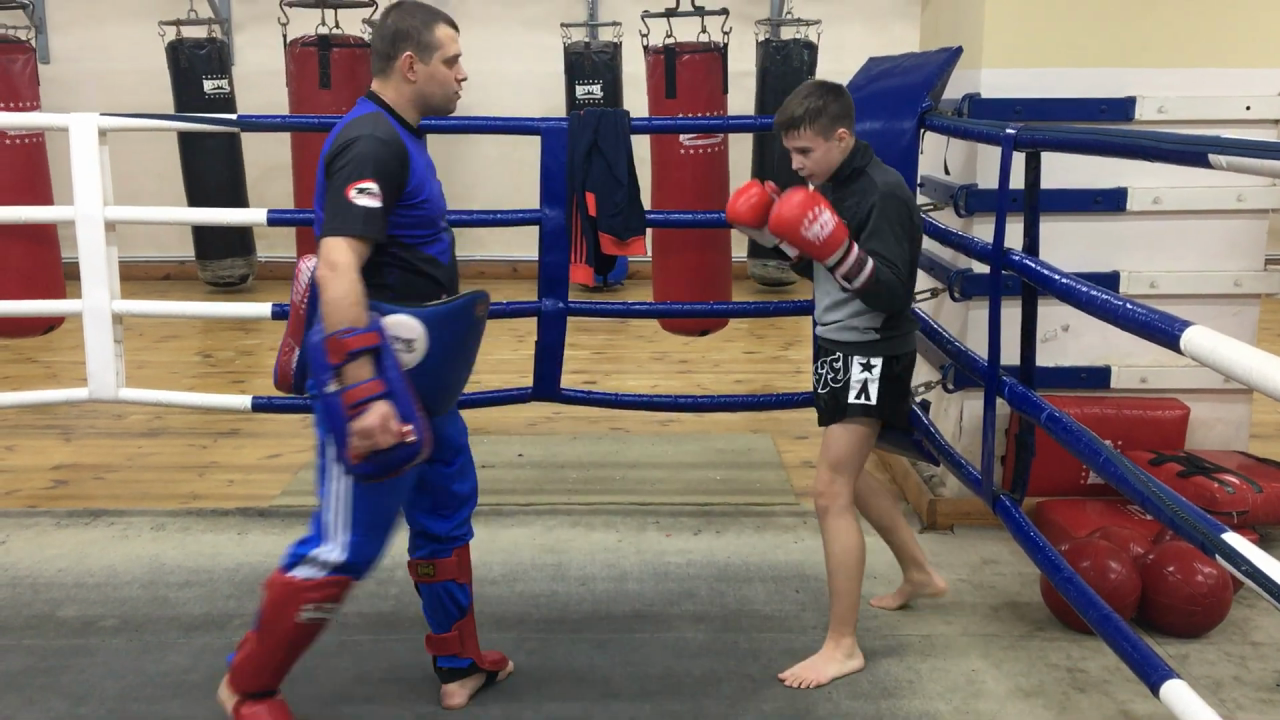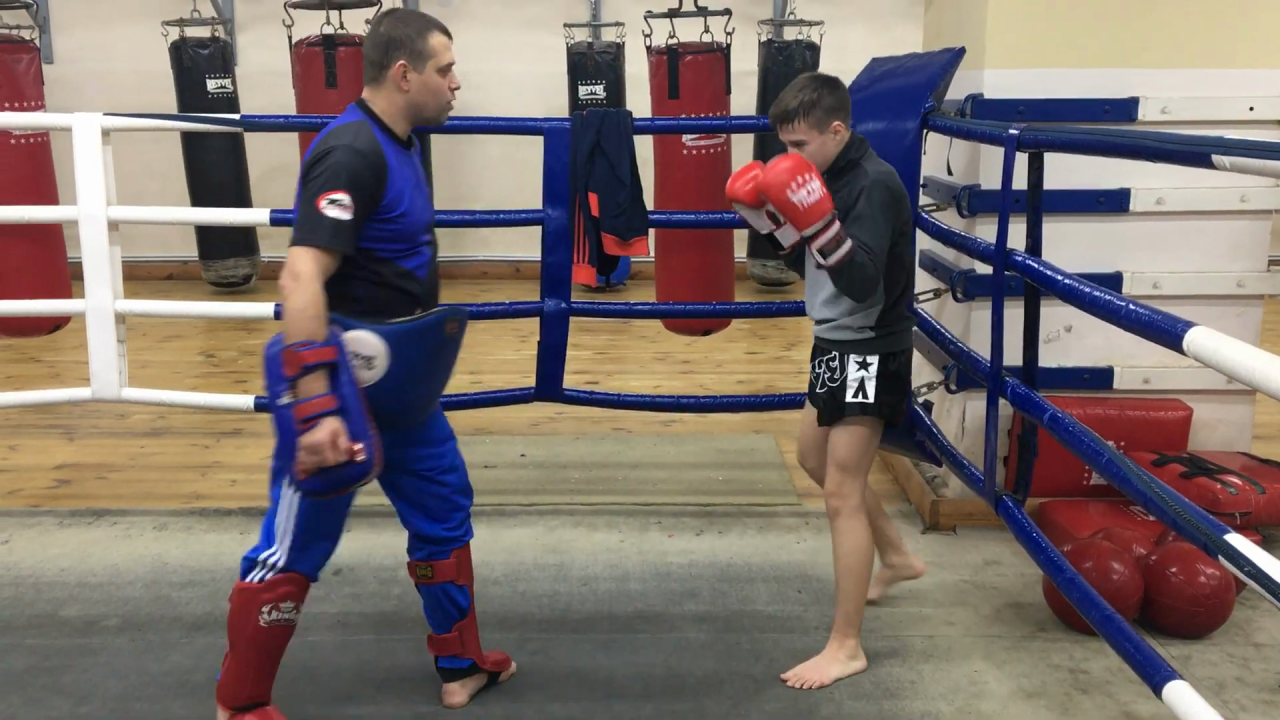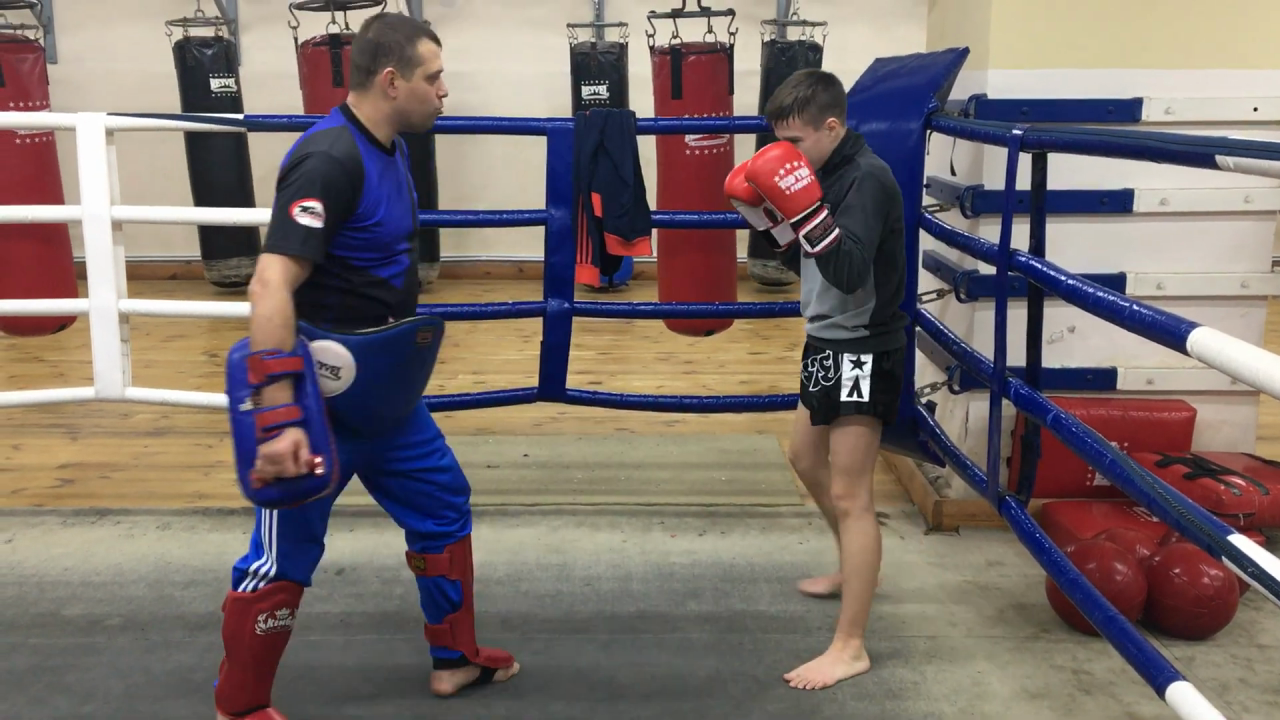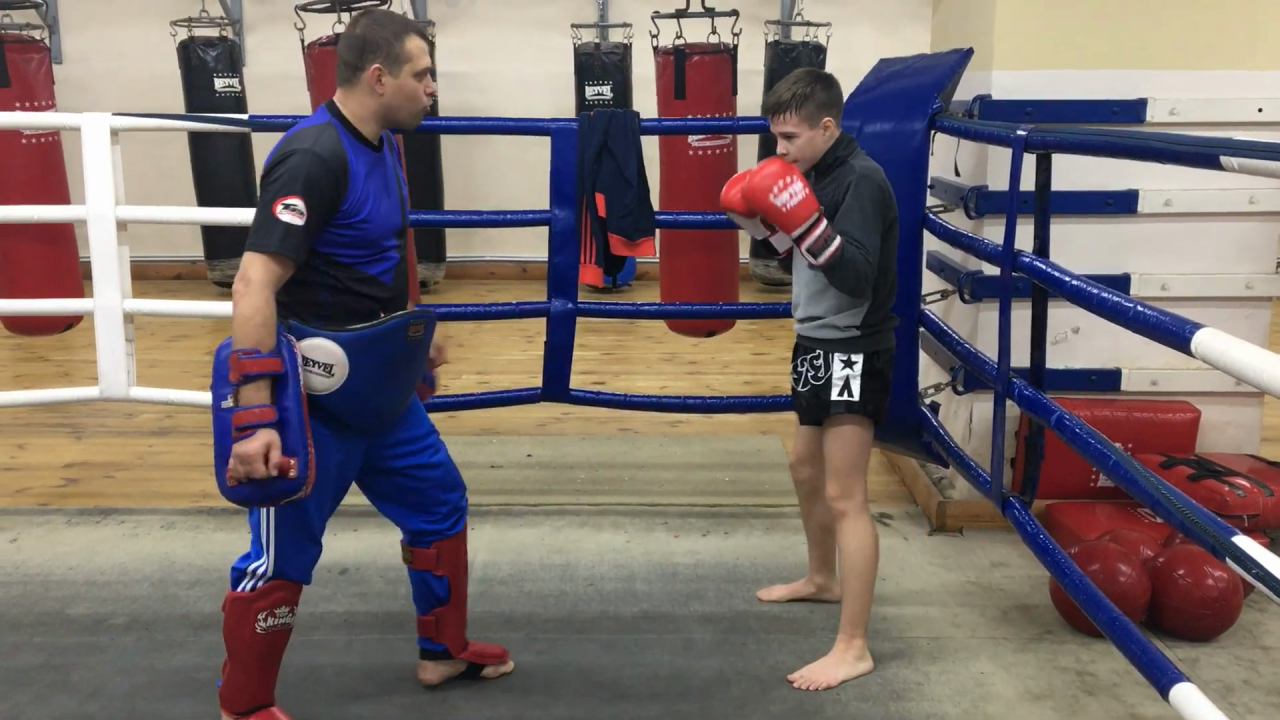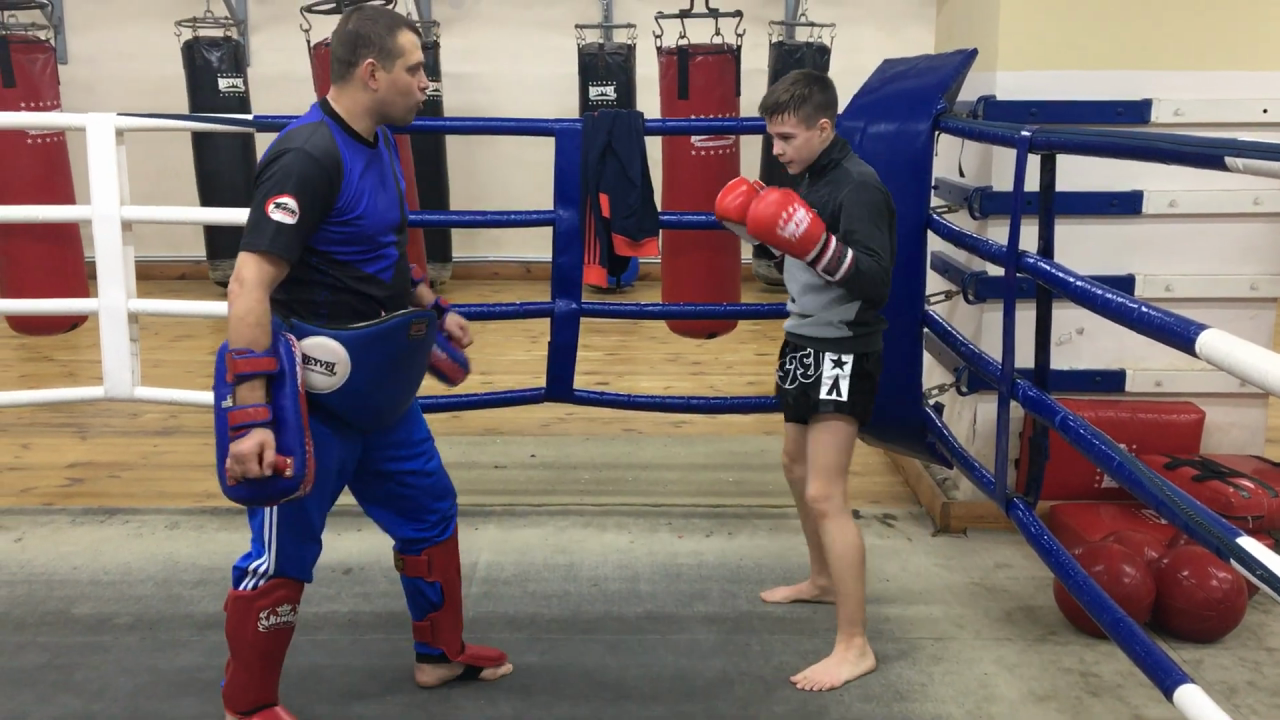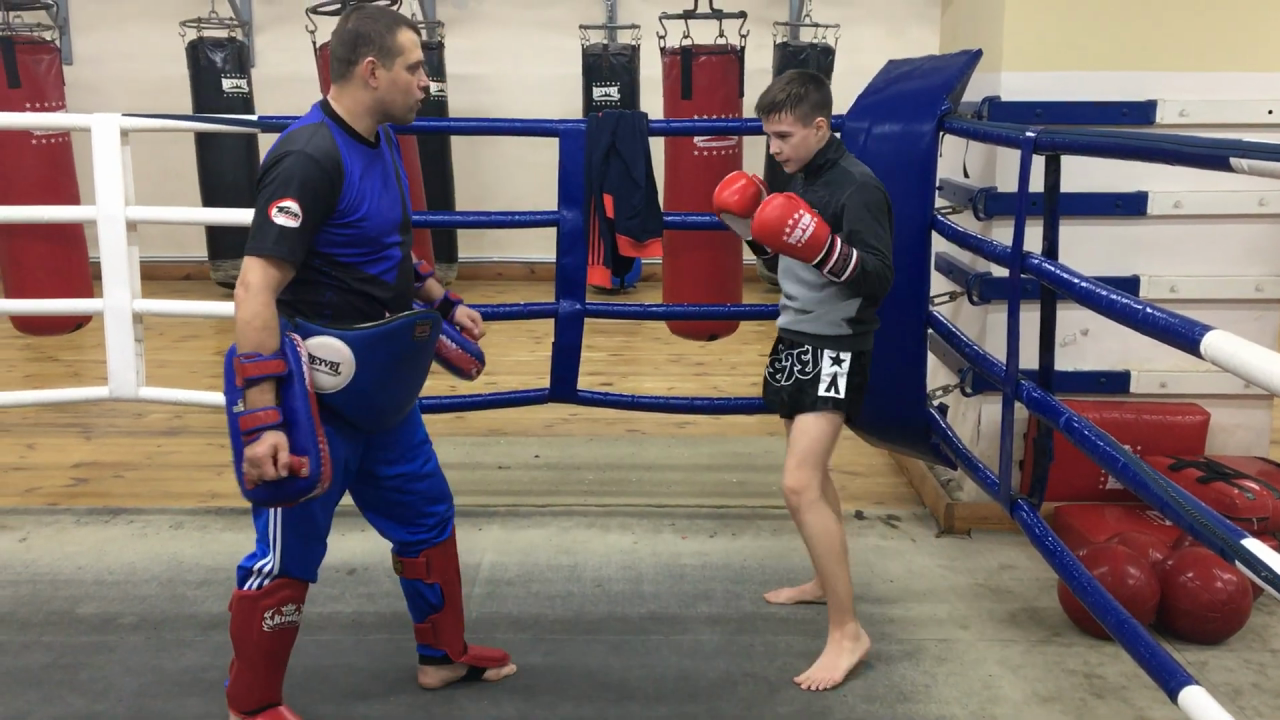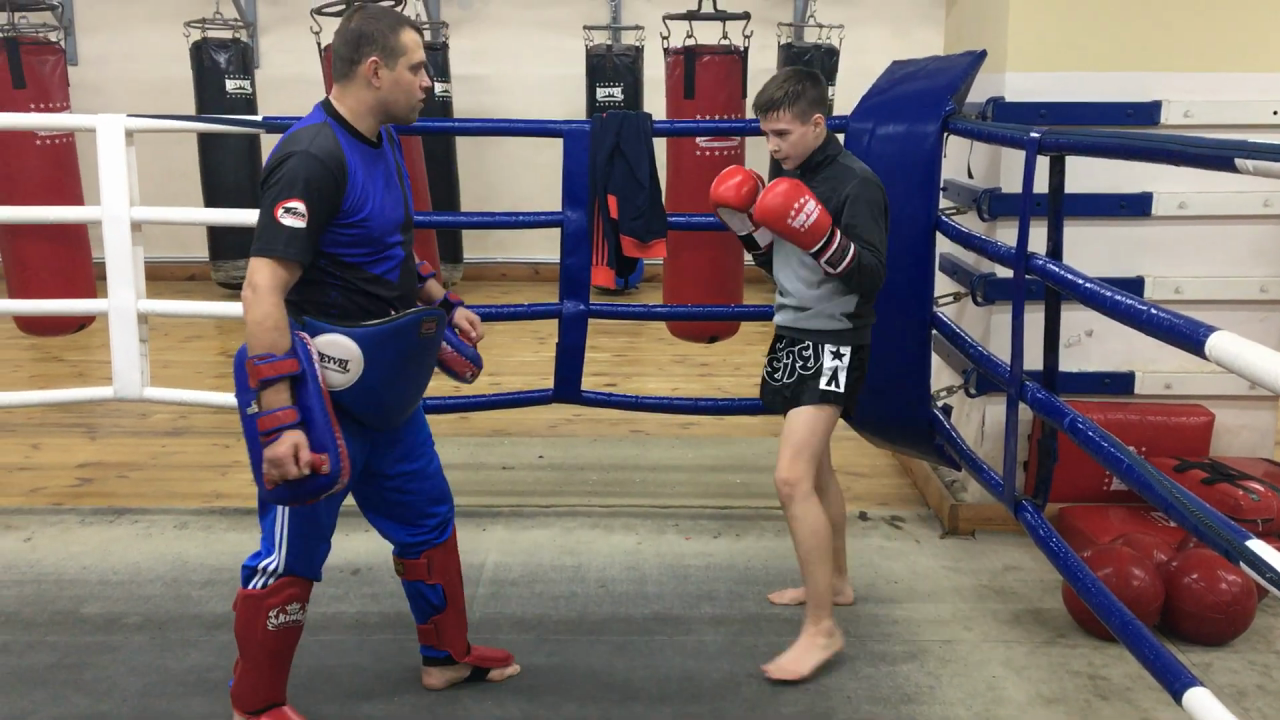
dt=0.1s
person 1, frame 1
left shoulder: (396, 132)
right shoulder: (372, 141)
right elbow: (338, 270)
right wrist: (365, 393)
right hip: (376, 371)
left knee: (446, 511)
right knee: (346, 546)
person 1, frame 2
left shoulder: (393, 145)
right shoulder: (352, 152)
right elbow: (300, 281)
right wrist: (318, 408)
left knee: (444, 514)
right knee: (299, 549)
person 1, frame 3
left shoulder: (387, 150)
right shoulder: (329, 159)
right elbow: (272, 287)
right wrist: (281, 419)
left hip: (381, 389)
right hip: (320, 396)
left knee: (443, 505)
right knee: (282, 558)
left ankle: (454, 657)
person 1, frame 4
left shoulder: (380, 145)
right shoulder: (314, 157)
right elbow: (254, 286)
left wrist: (415, 326)
right wrist: (255, 418)
left hip: (378, 386)
right hip: (315, 394)
left knee: (439, 502)
right knee: (282, 556)
left ankle: (443, 650)
person 1, frame 5
left shoulder: (378, 143)
right shoulder: (308, 155)
right elbow: (250, 286)
left wrist: (433, 310)
right wrist: (251, 418)
left hip: (379, 384)
right hip: (312, 392)
left knee: (428, 512)
right knee: (282, 554)
left ankle: (440, 653)
person 1, frame 6
left shoulder: (382, 142)
right shoulder: (309, 157)
right elbow: (256, 291)
left wrist: (445, 303)
right wrist: (263, 421)
left hip: (380, 386)
right hip: (318, 393)
left knee: (426, 515)
right knee: (287, 554)
left ankle: (443, 654)
person 1, frame 7
left shoulder: (382, 142)
right shoulder: (312, 157)
right elbow: (264, 292)
left wrist: (444, 303)
right wrist: (279, 421)
left hip: (384, 383)
right hip: (322, 390)
left knee: (427, 517)
right knee: (291, 552)
left ankle: (446, 654)
person 2, frame 1
left shoulder: (883, 193)
right shoulder: (833, 187)
left elbow: (885, 292)
left wrist: (833, 242)
right wrist: (776, 236)
left hip: (872, 356)
right hip: (840, 349)
left knee: (832, 493)
right knee: (850, 479)
left ankle: (842, 645)
right ankle: (919, 574)
person 2, frame 2
left shoulder: (876, 183)
right shoulder: (828, 178)
left elbow: (863, 282)
left wrist: (813, 215)
right wrist: (772, 221)
left hip: (869, 354)
right hip: (838, 347)
left knee: (842, 495)
right knee: (812, 457)
left ankle: (845, 646)
right ankle: (895, 555)
person 2, frame 3
left shoulder: (867, 179)
right shoulder: (827, 174)
left elbow: (848, 270)
left wrist: (803, 203)
right wrist: (770, 217)
left hip: (863, 353)
right hip: (830, 345)
left knee: (848, 496)
right knee: (805, 457)
left ankle: (849, 646)
right ankle: (851, 572)
person 2, frame 4
left shoulder: (862, 181)
right shoulder: (820, 177)
left elbow: (854, 274)
left wrist: (801, 218)
right wrist: (767, 227)
left hip: (853, 354)
right hip: (819, 346)
left knee: (843, 498)
right knee: (805, 469)
left ankle: (852, 647)
right ankle: (823, 576)
person 2, frame 5
left shoulder: (859, 185)
right shoulder: (809, 180)
left elbow: (875, 281)
left wrist: (813, 242)
right wrist: (758, 227)
left hip: (840, 355)
right hip: (804, 344)
left knee: (822, 494)
right knee: (800, 472)
left ankle: (853, 643)
right ankle: (825, 579)
person 2, frame 6
left shoulder: (857, 185)
right shoulder: (801, 179)
left elbow: (877, 278)
left wrist: (818, 244)
right wrist: (755, 229)
left hip: (835, 351)
right hip: (797, 339)
left knee: (800, 485)
right knee: (807, 472)
left ankle: (846, 632)
right ankle: (828, 580)
person 2, frame 7
left shoulder: (855, 181)
right shoulder: (790, 175)
left elbow: (869, 276)
left wrist: (819, 235)
right wrist: (744, 223)
left hip: (833, 346)
right hip: (792, 336)
left knee: (792, 478)
right knee: (814, 469)
left ankle: (820, 627)
right ankle: (833, 580)
